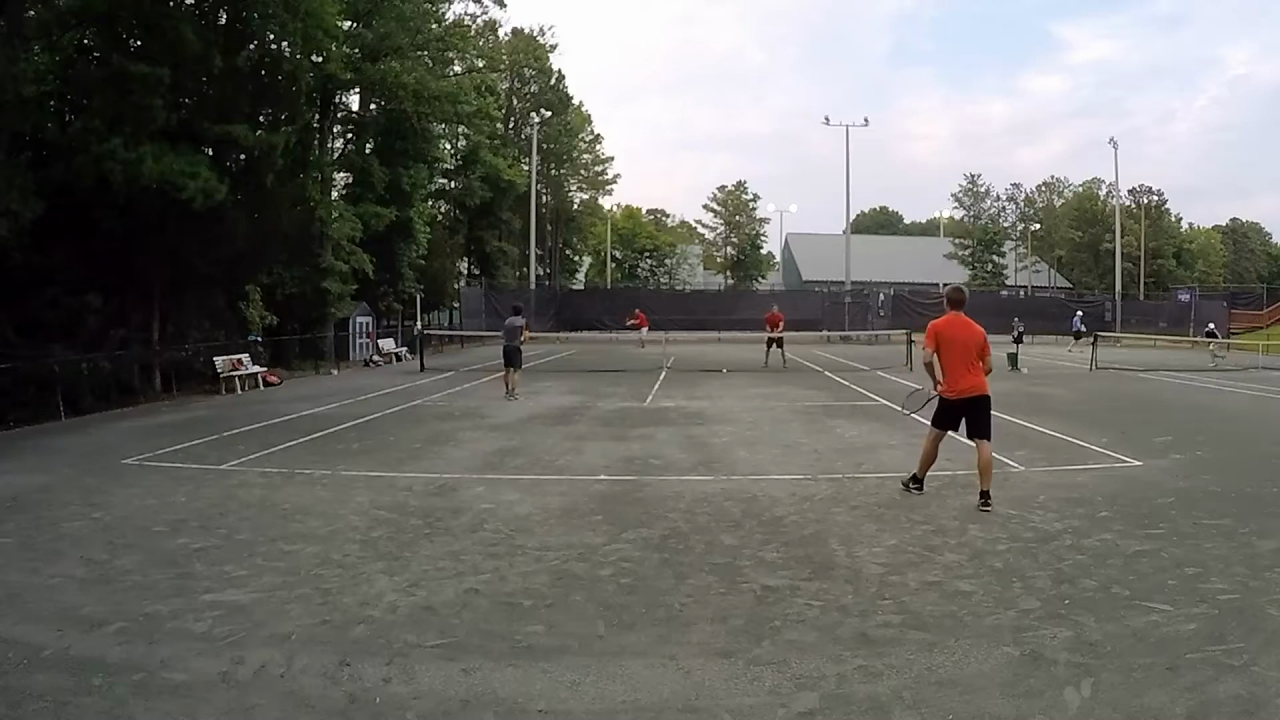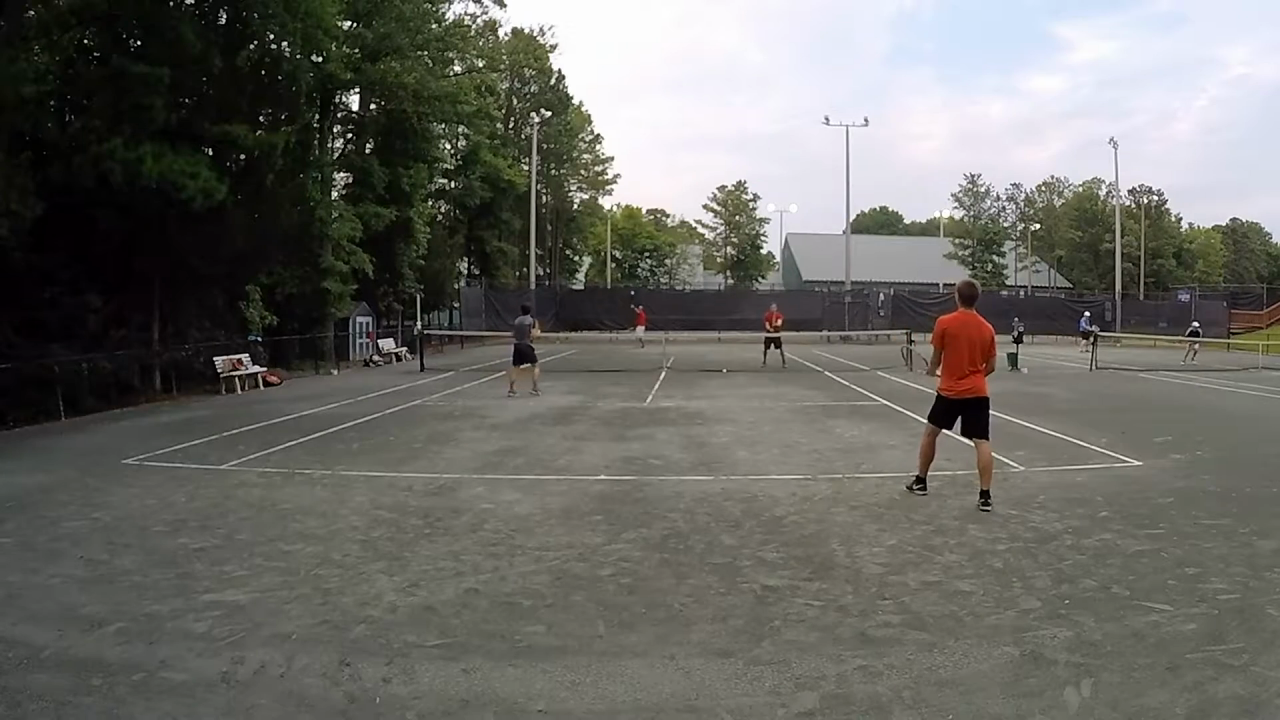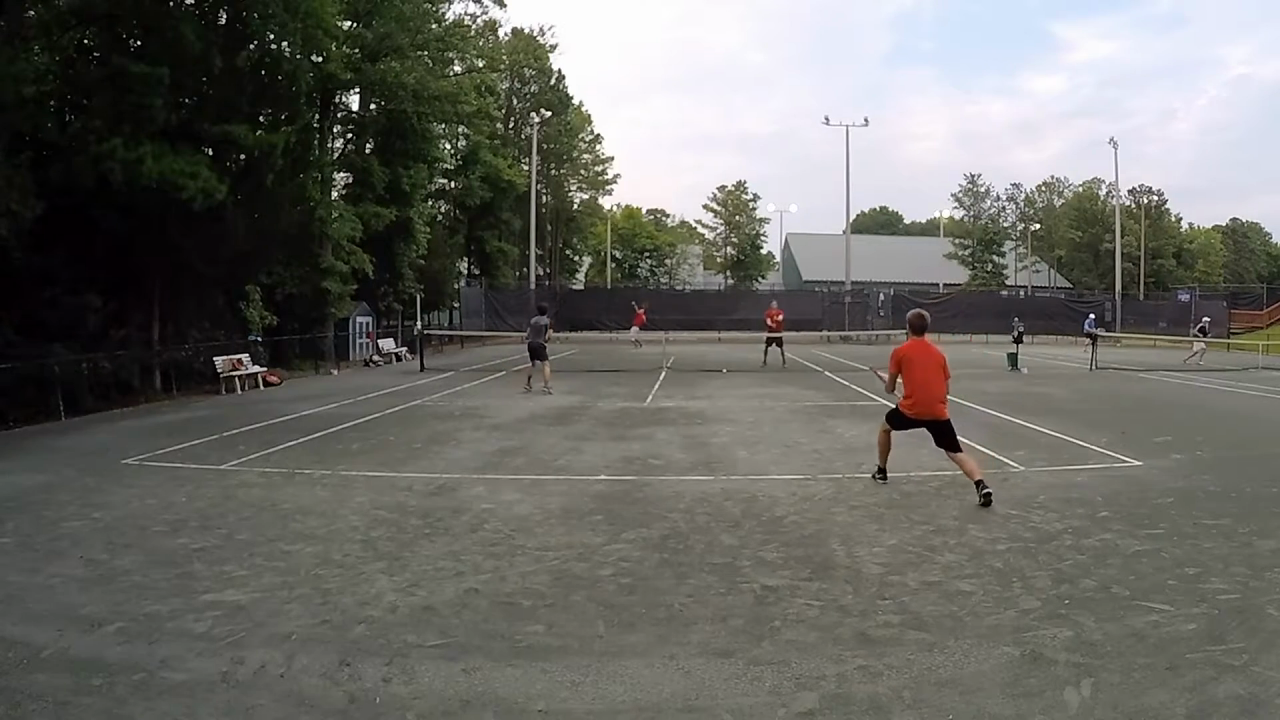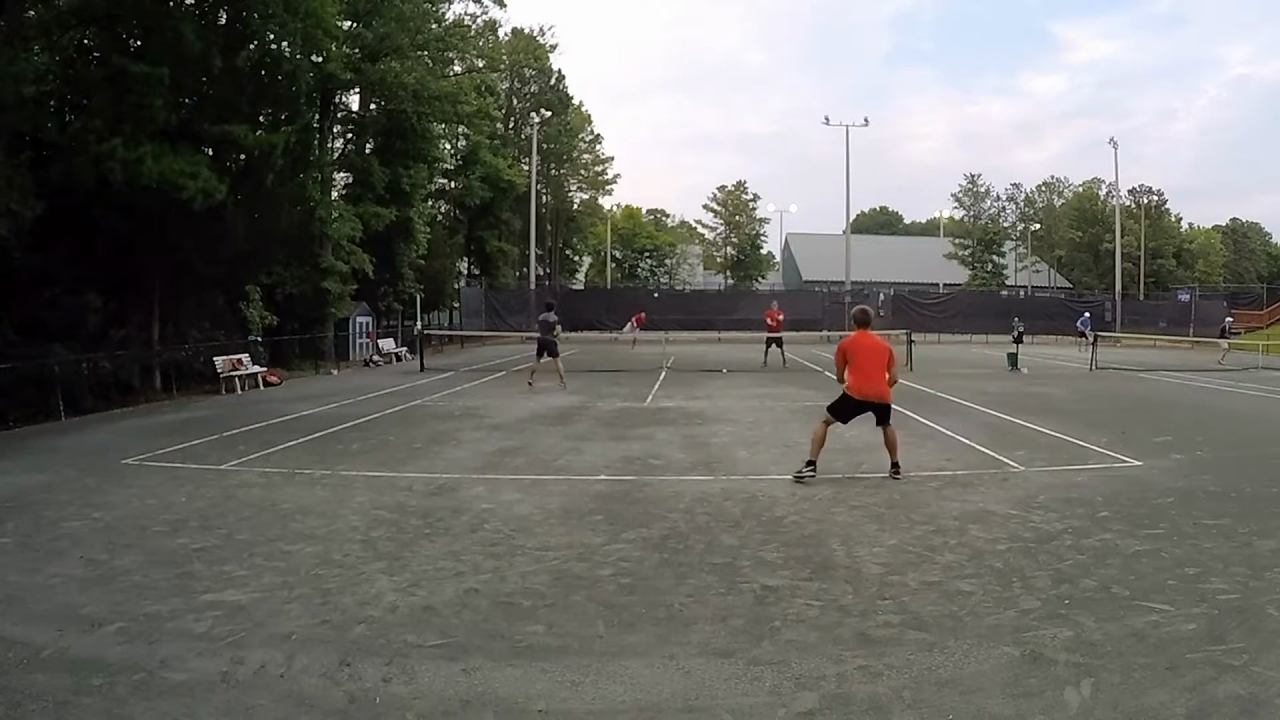
dt=0.5s
person 1, frame 1
left shoulder: (936, 326)
right shoulder: (978, 330)
left elbow: (928, 360)
right elbow: (988, 366)
left wrist: (936, 382)
left hip: (952, 393)
right hip: (980, 392)
left knee: (934, 437)
right knee: (983, 443)
left ankle: (917, 481)
right ankle: (985, 496)
person 1, frame 2
left shoulder: (944, 323)
right shoulder: (987, 328)
left elbow: (936, 360)
right elbow: (991, 366)
left wrist: (931, 370)
left hip: (950, 392)
right hip: (978, 393)
left knee: (930, 433)
right knee: (982, 442)
left ankle: (920, 482)
right ankle: (985, 495)
person 1, frame 3
left shoulder: (900, 352)
right shoulder: (938, 354)
left elbow: (890, 388)
right elbow: (945, 390)
left wrist: (888, 381)
left hip: (911, 410)
right hip: (938, 413)
left knee: (885, 427)
right knee: (957, 453)
left ankle: (881, 471)
right ankle: (981, 485)
person 1, frame 4
left shoulder: (845, 344)
right shoulder: (884, 346)
left elbow: (840, 377)
right elbow: (894, 378)
left hip: (855, 394)
right hip: (882, 396)
left knee: (824, 422)
right knee: (886, 426)
left ankle: (810, 466)
right ankle: (895, 467)
